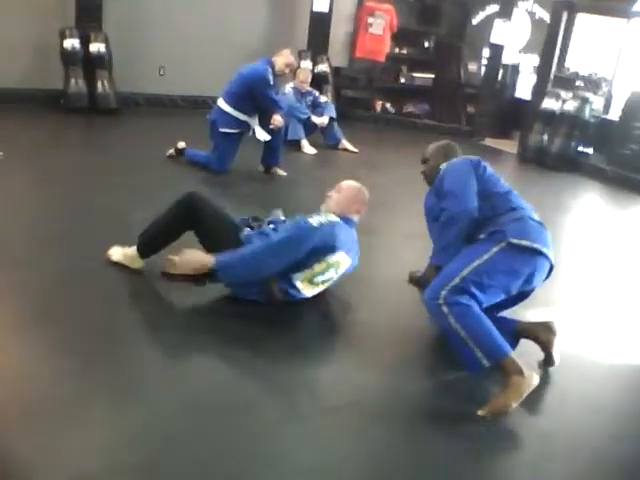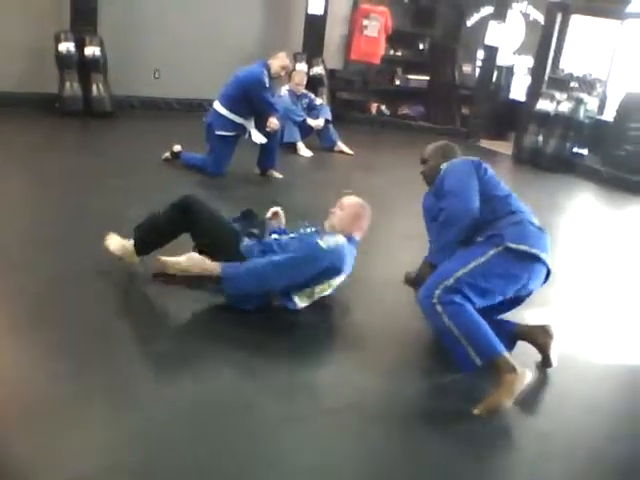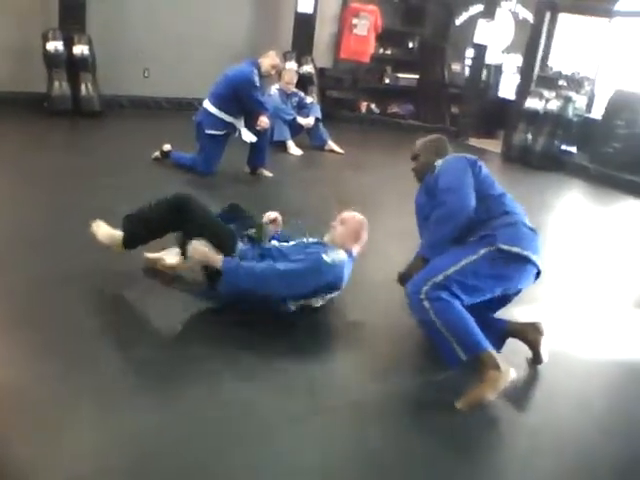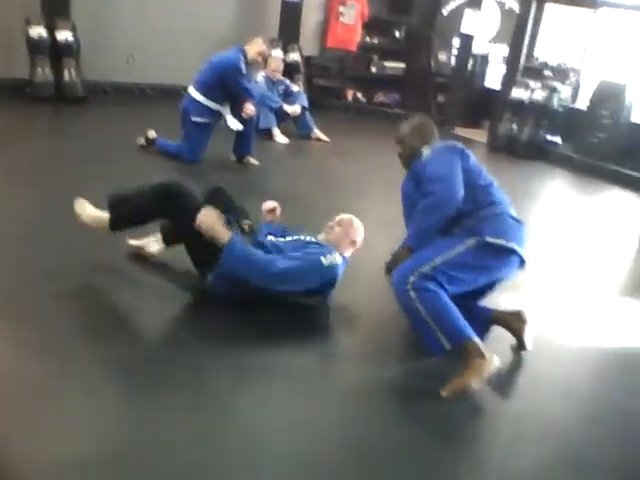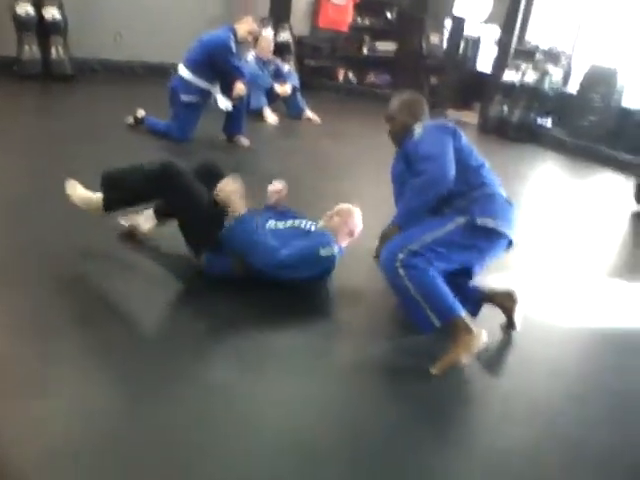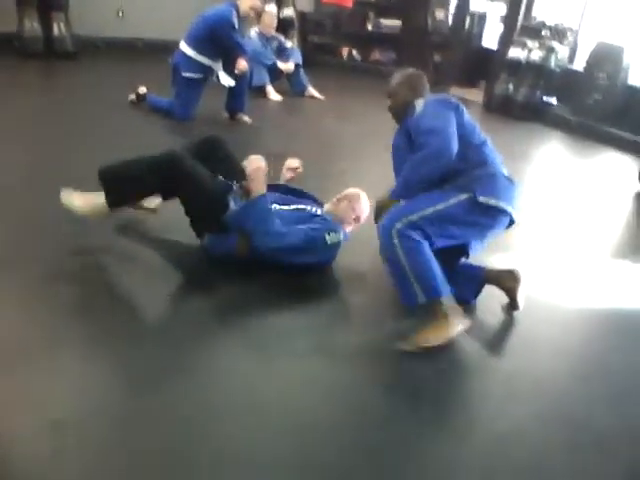
dt=0.1s
person 1, frame 1
left shoulder: (325, 228)
right shoulder: (351, 250)
left elbow: (264, 258)
left wrist: (210, 260)
right wrist: (281, 225)
left hip: (252, 285)
right hip: (272, 292)
left knee: (192, 204)
right knee: (246, 221)
left ankle: (136, 254)
right ankle: (197, 264)
person 1, frame 2
left shoulder: (328, 250)
right shoulder: (344, 253)
left elbow: (270, 273)
left wrist: (215, 268)
right wrist: (279, 227)
left hip: (251, 294)
left knee: (188, 207)
left ankle: (132, 248)
right ankle: (189, 260)
person 1, frame 3
left shoulder: (330, 265)
right shoulder: (333, 255)
left elbow: (268, 279)
left wrist: (217, 260)
right wrist: (273, 231)
left hip: (240, 281)
left knee: (183, 205)
right knee: (234, 215)
left ankle: (122, 237)
right ankle: (178, 255)
person 1, frame 4
left shoulder: (325, 268)
right shoulder: (325, 253)
left elbow: (266, 272)
left wrist: (222, 236)
right wrist: (271, 223)
left hip: (230, 272)
left knee: (173, 194)
right knee: (218, 196)
left ankle: (108, 219)
right ankle: (162, 240)
person 1, frame 5
left shoulder: (321, 251)
right shoulder: (317, 233)
left elbow: (264, 254)
left wrist: (237, 207)
right wrist: (273, 202)
left hip: (223, 241)
right hip: (235, 226)
left knee: (171, 173)
right knee: (208, 173)
left ankle: (101, 200)
right ankle: (151, 218)
person 1, frame 6
left shoulder: (326, 238)
right shoulder: (320, 214)
left elbow: (269, 239)
left wrist: (257, 187)
right wrist: (282, 180)
left hip: (226, 224)
right hip: (238, 207)
left knee: (172, 163)
right knee: (211, 146)
left ankle: (106, 200)
right ankle: (154, 195)
person 2, frame 1
left shoulder: (456, 169)
left elbow: (461, 212)
left wrist: (435, 264)
right wrist: (430, 278)
left hip: (516, 243)
right hip: (530, 254)
left knee: (443, 298)
right knee: (458, 314)
left ankle: (516, 375)
right ankle: (534, 330)
person 2, frame 2
left shoulder: (457, 169)
right shoulder: (441, 193)
left elbow: (461, 212)
left wrist: (430, 262)
right wrist: (425, 277)
left hip: (514, 246)
right hip: (528, 258)
left knee: (437, 297)
right knee: (457, 317)
left ankle: (509, 372)
right ankle: (531, 333)
person 2, frame 3
left shoulder: (450, 167)
right shoulder: (433, 187)
left elbow: (457, 209)
left wrist: (422, 258)
right wrist: (420, 267)
left hip: (505, 246)
right hip: (515, 254)
left knee: (423, 292)
right knee: (448, 318)
left ankle: (492, 369)
right ankle: (522, 331)
person 2, frame 4
left shoulder: (439, 154)
right shoulder: (420, 174)
left elbow: (445, 199)
left wrist: (408, 247)
right wrist: (407, 256)
left hip: (490, 237)
right hip: (501, 246)
left knee: (409, 281)
right knee: (432, 302)
left ankle: (476, 357)
right ankle: (506, 320)
person 2, frame 5
left shoulder: (429, 134)
right shoulder: (409, 153)
left elbow: (436, 180)
left wrist: (397, 226)
left hip: (480, 217)
right hip: (484, 222)
left knee: (400, 257)
right knee: (423, 289)
left ankle: (466, 334)
right ankle: (497, 299)
person 2, frame 6
left shoulder: (432, 108)
right shoulder: (410, 129)
left elbow: (439, 152)
left wrist: (394, 197)
left hip: (481, 194)
right hip: (485, 199)
left knee: (396, 229)
right knee: (421, 264)
left ankle: (445, 314)
right ankle: (499, 278)
person 3, frame 1
left shoulder: (265, 69)
right shoulder: (261, 73)
left elbow: (270, 101)
right elbow: (269, 101)
left wrist: (276, 114)
right wrist: (276, 113)
left hip: (240, 117)
right hip: (227, 120)
left knee: (276, 126)
right knee: (219, 167)
left ankle: (270, 166)
right ankle: (182, 149)
person 3, frame 2
left shoulder: (261, 71)
right shoulder: (257, 76)
left elbow: (265, 103)
right elbow: (265, 104)
left wrist: (272, 117)
right wrist: (272, 116)
left hip: (237, 119)
right hip: (223, 122)
left knee: (272, 129)
right knee: (215, 169)
left ankle: (266, 168)
right ankle: (178, 153)
person 3, frame 3
left shoulder: (251, 70)
right shoulder: (247, 75)
left elbow: (256, 102)
right elbow: (255, 103)
left wrist: (262, 116)
right wrist: (262, 115)
left hip: (226, 119)
right hip: (213, 121)
left knee: (262, 128)
right knee: (205, 169)
left ankle: (256, 167)
right ankle: (168, 152)
person 3, frame 4
left shoulder: (237, 57)
right shoulder: (233, 62)
left elbow: (243, 88)
right elbow: (241, 89)
left wrist: (248, 103)
right wrist: (248, 102)
left hip: (212, 105)
right hip: (199, 108)
left knee: (248, 115)
right knee: (191, 156)
left ankle: (242, 155)
right ankle: (153, 139)
person 3, frame 5
left shoulder: (227, 36)
right shoulder: (223, 41)
left elbow: (230, 68)
right elbow: (232, 68)
left wrist: (239, 82)
right wrist: (239, 81)
left hip: (200, 85)
right hip: (188, 87)
left knee: (239, 93)
right knee: (180, 135)
left ankle: (233, 134)
right ankle: (142, 118)
person 3, frame 6
right shoulder: (225, 16)
left elbow: (236, 43)
right elbow: (234, 44)
left wrist: (241, 59)
right wrist: (241, 58)
left hip: (204, 61)
right hip: (190, 63)
left knee: (241, 71)
right knee: (183, 113)
left ankle: (235, 112)
right ankle: (144, 95)
